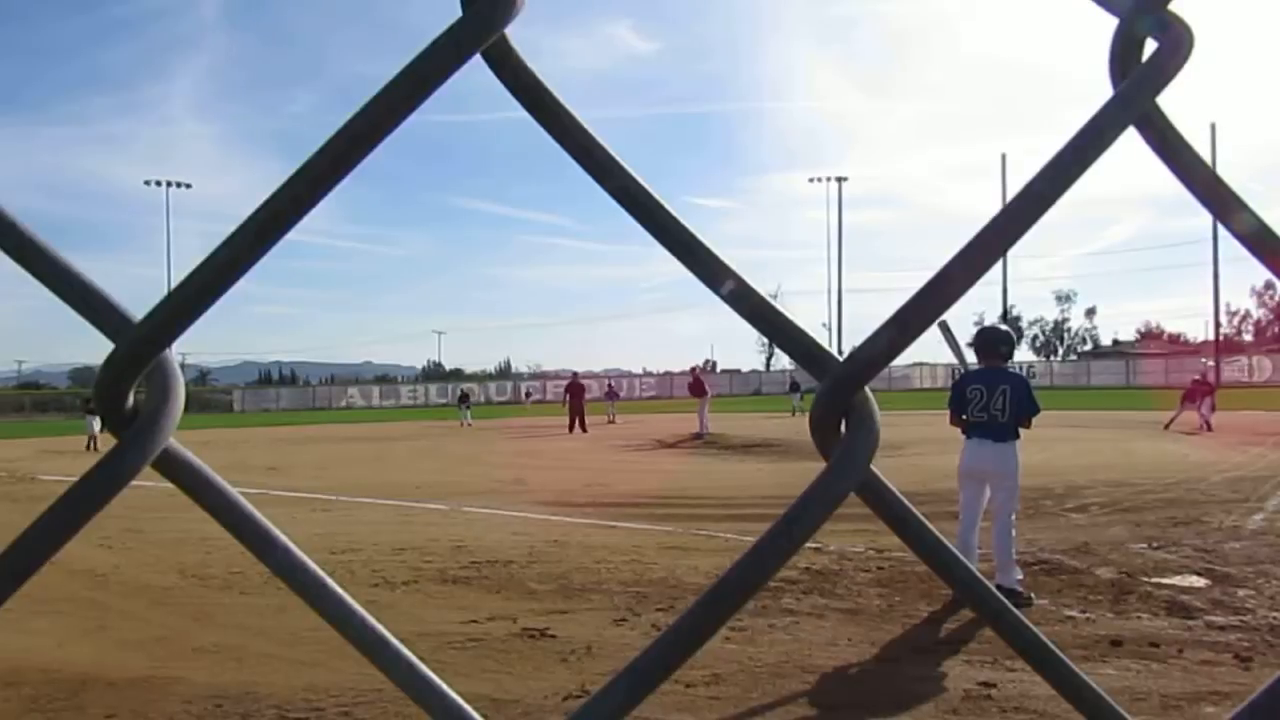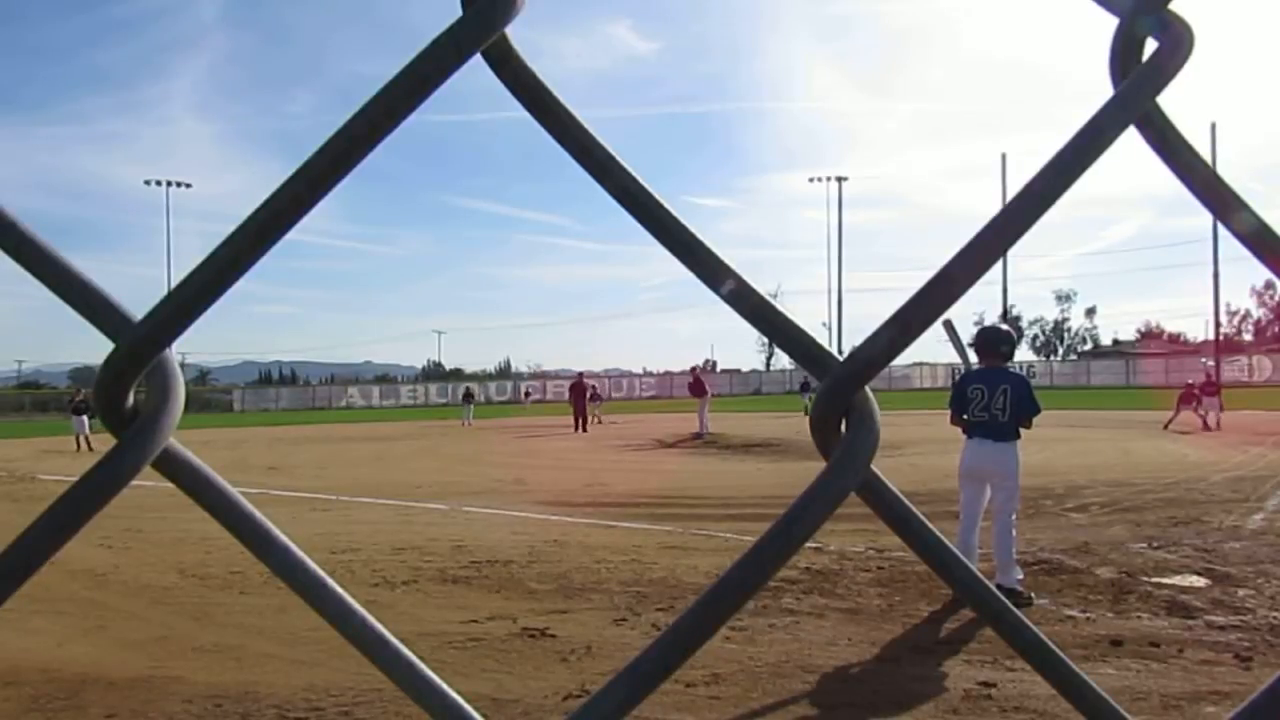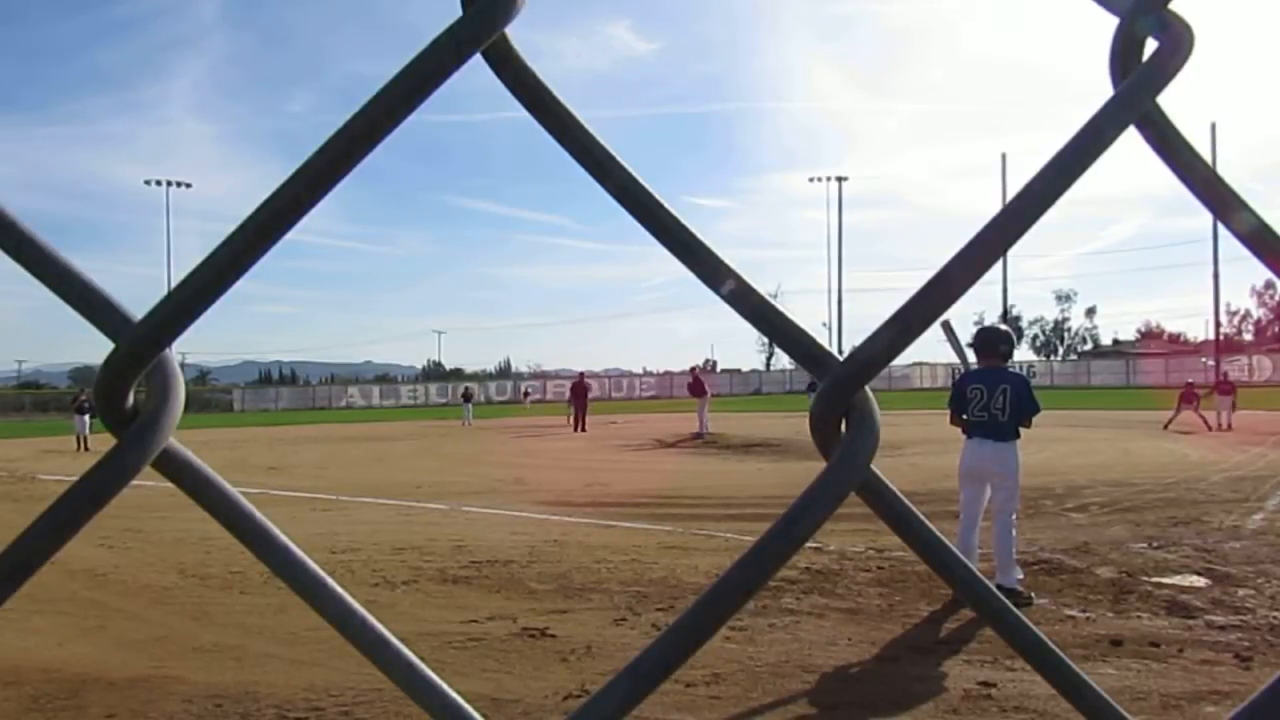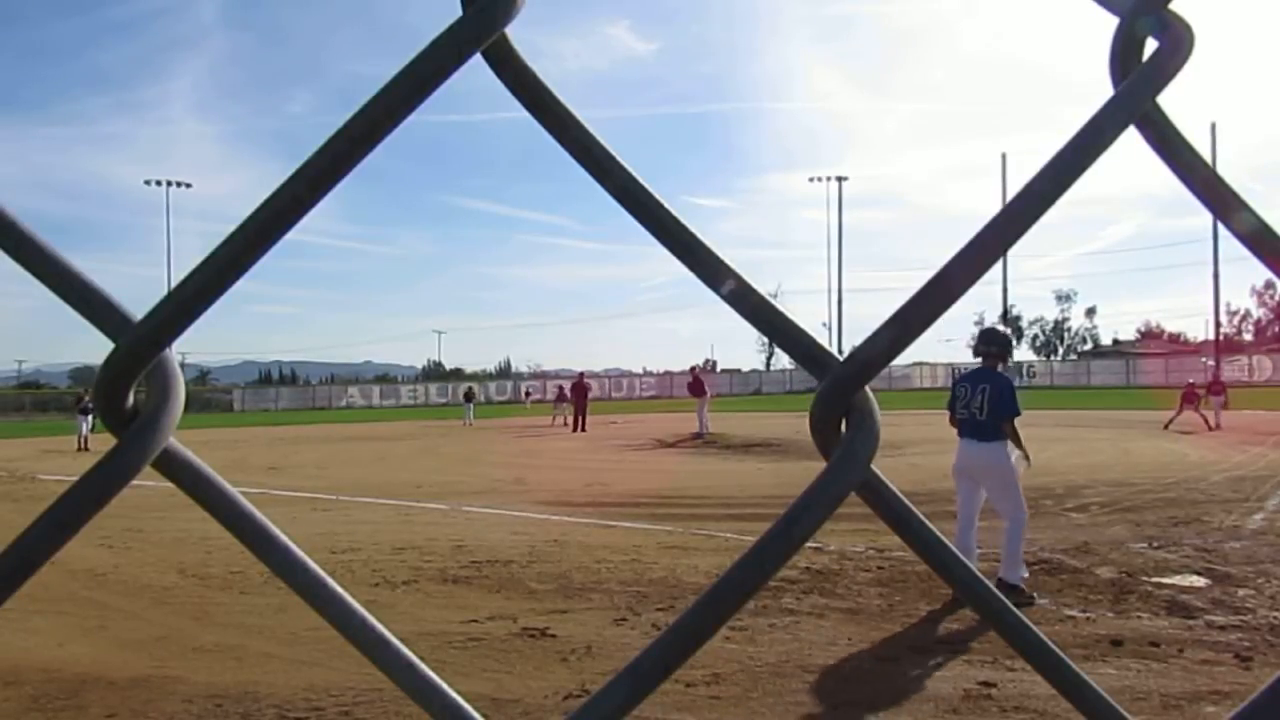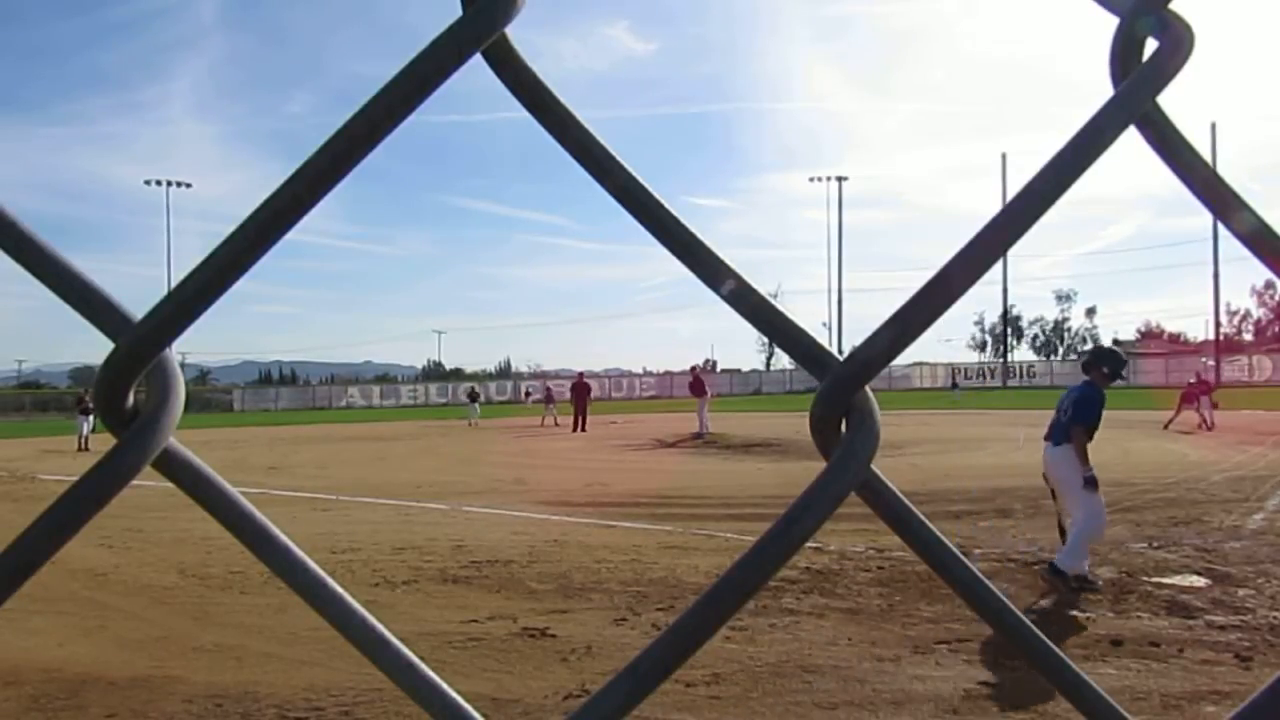
dt=1s
person 1, frame 1
left shoulder: (966, 380)
right shoulder: (1017, 382)
left elbow: (954, 420)
right elbow: (1026, 422)
left hip: (972, 452)
right hip: (1003, 453)
left knee: (968, 517)
right knee: (1003, 519)
right ankle: (1006, 583)
person 1, frame 2
left shoulder: (967, 379)
right shoulder: (1017, 382)
left elbow: (955, 419)
right elbow: (1027, 423)
left hip: (973, 451)
right hip: (1004, 452)
left knee: (969, 517)
right knee: (1004, 519)
right ankle: (1006, 582)
person 1, frame 3
left shoulder: (966, 380)
right shoulder: (1017, 381)
left elbow: (954, 419)
right elbow: (1026, 422)
left hip: (973, 451)
right hip: (1003, 452)
left knee: (968, 517)
right knee: (1004, 519)
right ankle: (1006, 583)
person 1, frame 4
left shoulder: (962, 380)
right shoulder: (1002, 382)
left elbow: (953, 420)
right elbow: (1007, 425)
right wrist: (1023, 450)
left hip: (965, 451)
right hip: (994, 452)
left knee: (966, 518)
right knee: (1016, 516)
right ankle: (1009, 580)
person 1, frame 5
left shoulder: (1074, 391)
right shoulder: (1094, 394)
right elbow: (1077, 432)
right wrist: (1087, 470)
left hip: (1052, 452)
right hip: (1066, 455)
left knee: (1080, 515)
right knee: (1093, 516)
left ankle: (1077, 572)
right ankle: (1060, 566)
